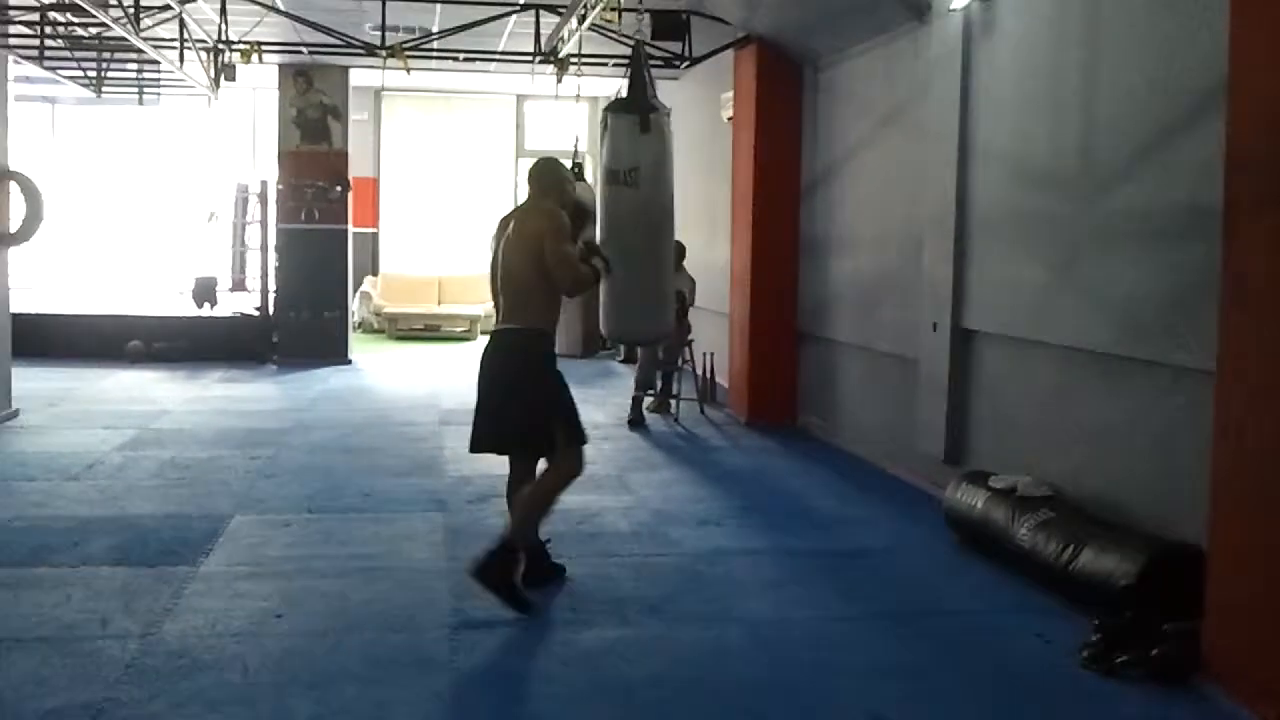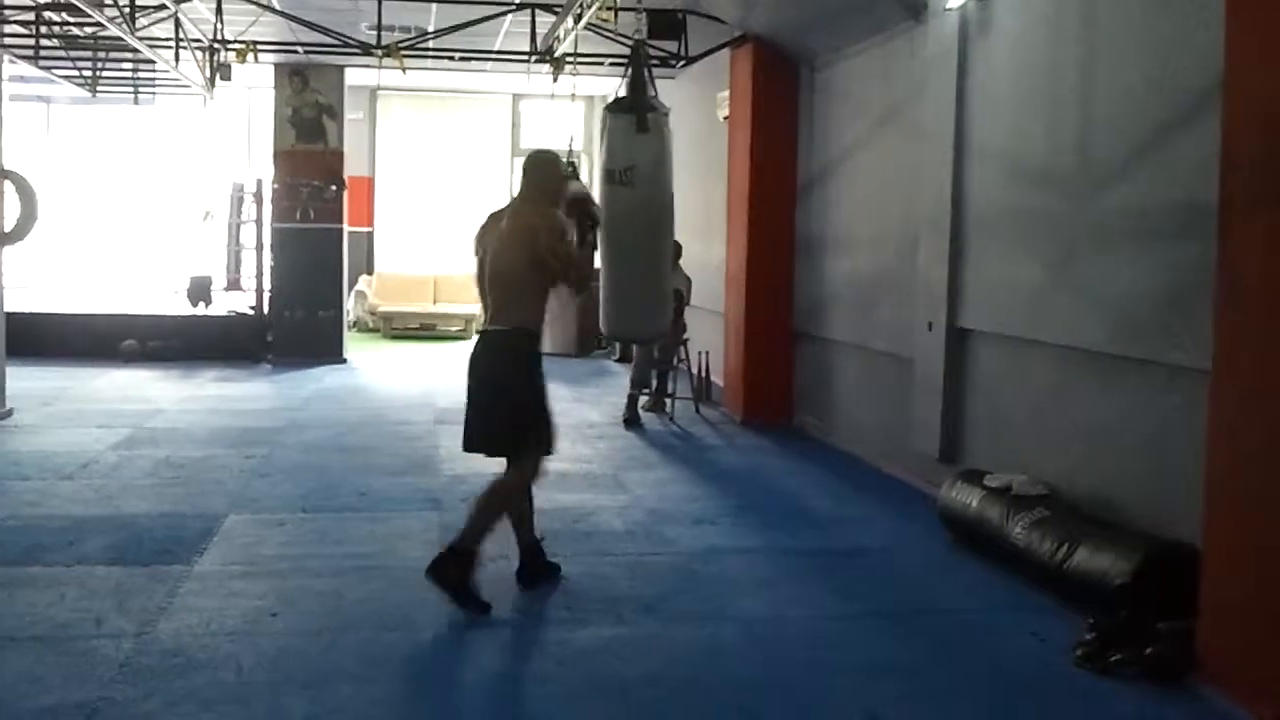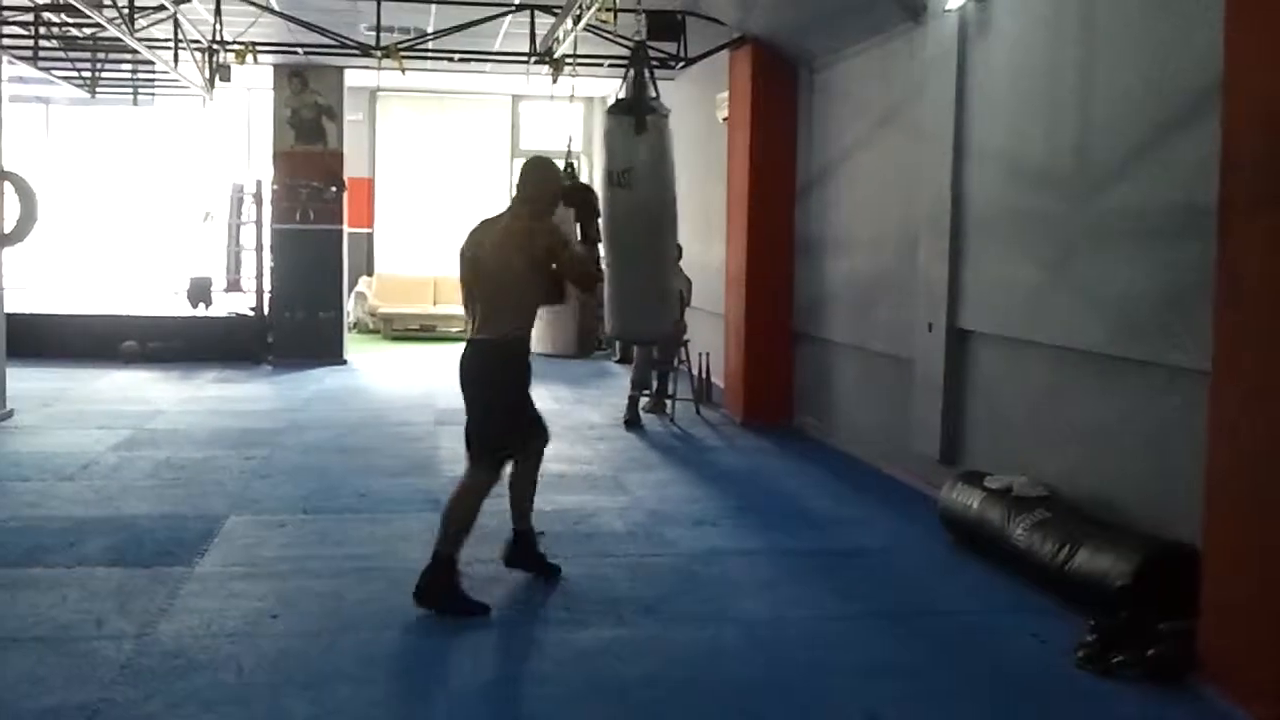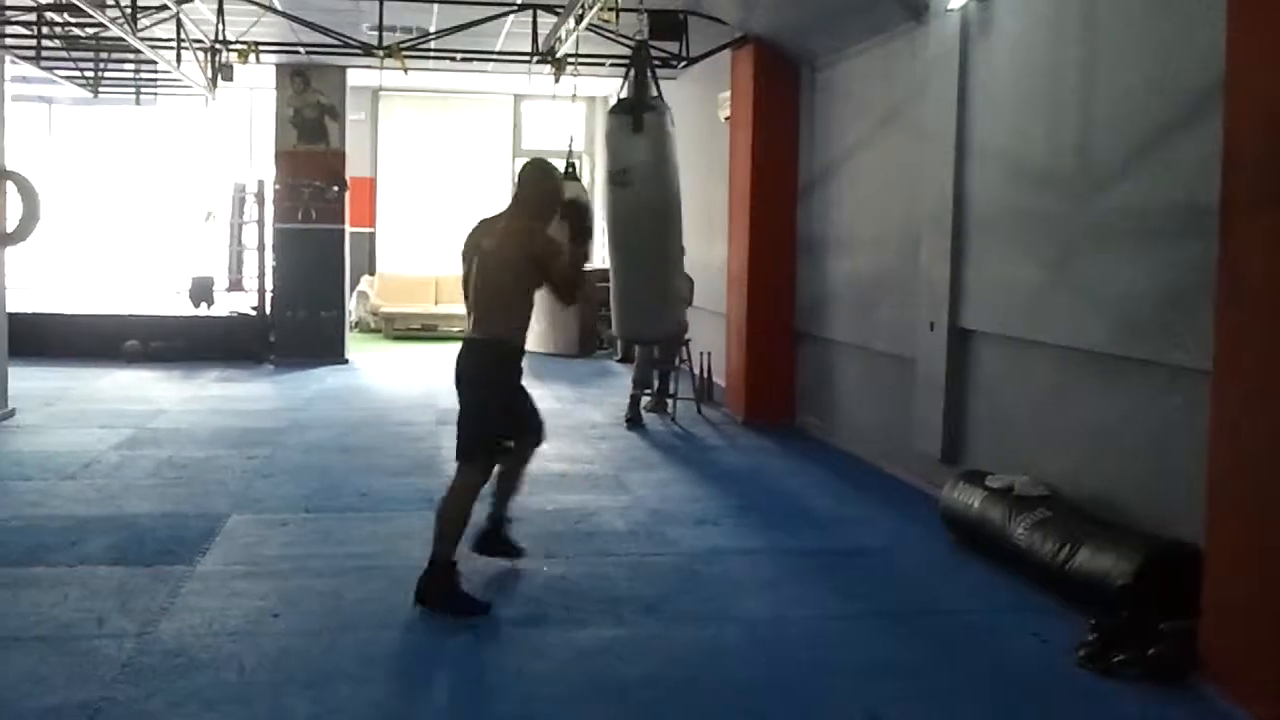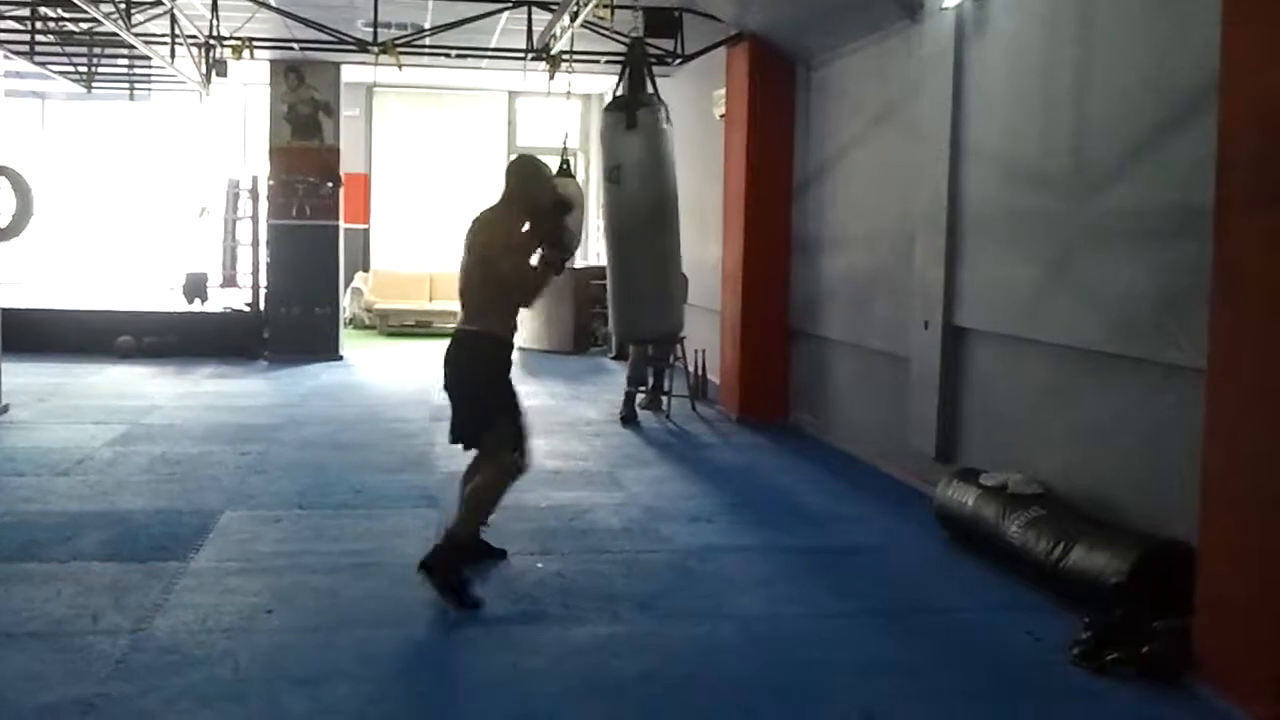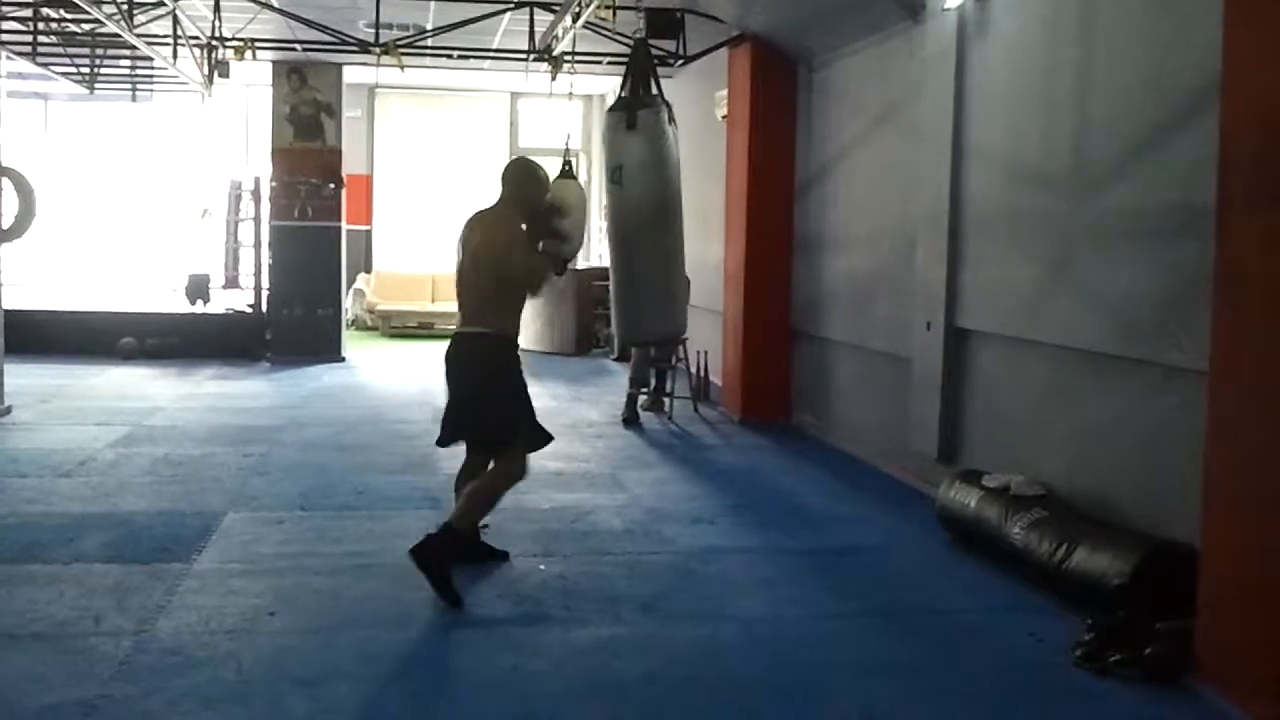
dt=0.1s
person 1, frame 1
left shoulder: (510, 222)
right shoulder: (549, 218)
right elbow: (570, 283)
left wrist: (577, 254)
right wrist: (598, 265)
left hip: (501, 350)
right hip: (528, 353)
left knee: (522, 463)
right knee: (566, 460)
left ankle: (532, 559)
right ankle: (503, 559)
person 1, frame 2
left shoulder: (493, 224)
right shoulder: (543, 221)
right elbow: (579, 280)
left wrist: (550, 271)
right wrist: (578, 243)
left hip: (492, 347)
right hip: (514, 351)
left knee: (525, 456)
right knee: (523, 466)
left ankle: (531, 558)
right ankle: (455, 562)
person 1, frame 3
left shoulder: (482, 232)
right shoulder: (540, 230)
right elbow: (588, 281)
left hip: (480, 354)
right hip: (501, 358)
left knee: (533, 440)
right knee: (483, 471)
left ankle: (523, 543)
right ankle: (438, 578)
person 1, frame 4
left shoulder: (484, 230)
right shoulder: (525, 235)
right elbow: (569, 293)
left wrist: (555, 252)
right wrist: (579, 247)
left hip: (485, 355)
right hip: (492, 360)
left knee: (530, 431)
right knee: (474, 469)
left ankle: (494, 528)
right ankle: (437, 581)
person 1, frame 5
left shoulder: (489, 223)
right shoulder: (503, 230)
right elbow: (523, 294)
left wrist: (544, 236)
right wrist: (553, 255)
left hip: (474, 349)
right hip: (481, 352)
left knee: (495, 450)
right knee: (509, 460)
left ankle: (464, 539)
right ankle: (447, 556)
person 1, frame 6
left shoulder: (478, 225)
right shoulder: (511, 230)
right elbow: (529, 282)
left wrist: (536, 241)
right wrist: (551, 250)
left hip: (465, 348)
right hip: (491, 354)
left knee: (482, 453)
right knee: (512, 463)
left ankle: (464, 538)
right ankle: (440, 544)
